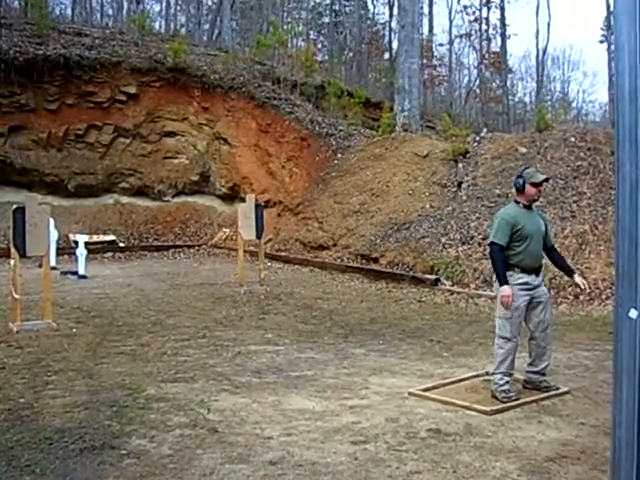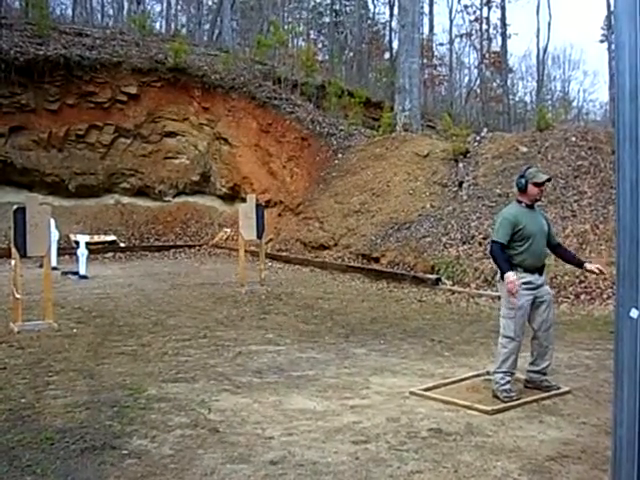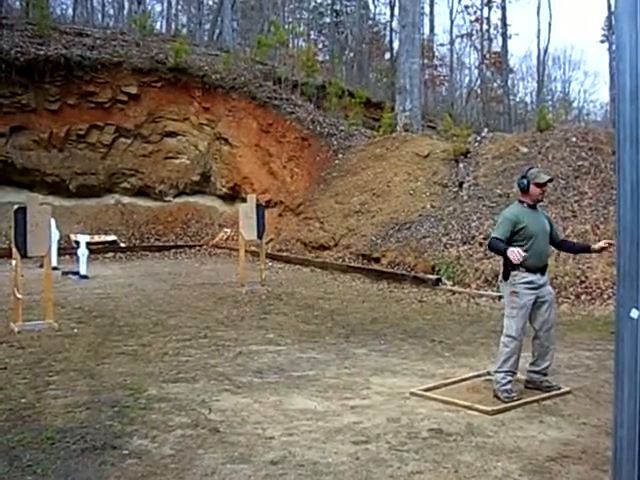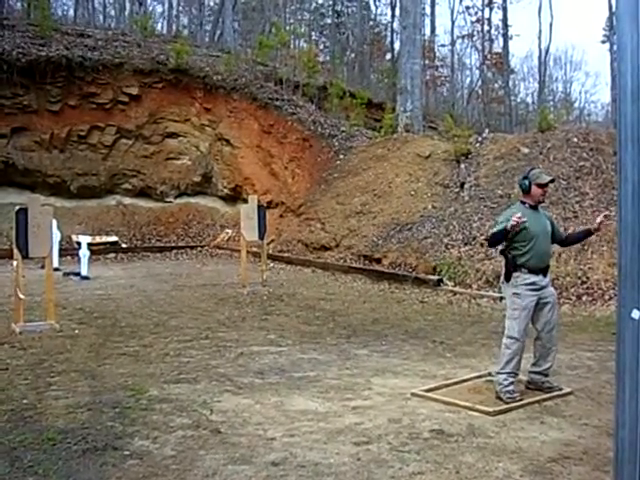
dt=0.1s
person 1, frame 1
left shoulder: (539, 217)
right shoulder: (507, 215)
left elbow: (550, 249)
right elbow: (495, 251)
left wrist: (572, 274)
right wrist: (504, 284)
left hip: (536, 280)
right hip: (514, 281)
left knee: (541, 332)
right knee: (507, 335)
left ankle: (535, 376)
right ankle: (500, 383)
person 1, frame 2
left shoulder: (540, 216)
right shoulder: (509, 214)
left elbow: (555, 247)
right elbow: (496, 247)
left wrist: (583, 265)
right wrist: (506, 272)
left hip: (539, 280)
right hip: (517, 280)
left knee: (544, 331)
right knee: (511, 334)
left ankle: (535, 375)
right ankle: (501, 382)
person 1, frame 3
left shoulder: (543, 216)
right shoulder: (511, 214)
left elbow: (559, 243)
right elbow: (493, 243)
left wrist: (591, 248)
right wrist: (508, 250)
left hip: (541, 279)
right hip: (519, 280)
left knee: (545, 332)
right knee: (513, 334)
left ankle: (536, 376)
right ankle: (502, 382)
person 1, frame 4
left shoulder: (545, 215)
right shoulder: (515, 215)
left elbow: (564, 239)
right elbow: (493, 240)
left wrist: (591, 230)
right wrist: (509, 228)
left hip: (544, 280)
right hip: (521, 281)
left knee: (548, 332)
right knee: (515, 334)
left ankle: (538, 377)
right ankle: (504, 383)
